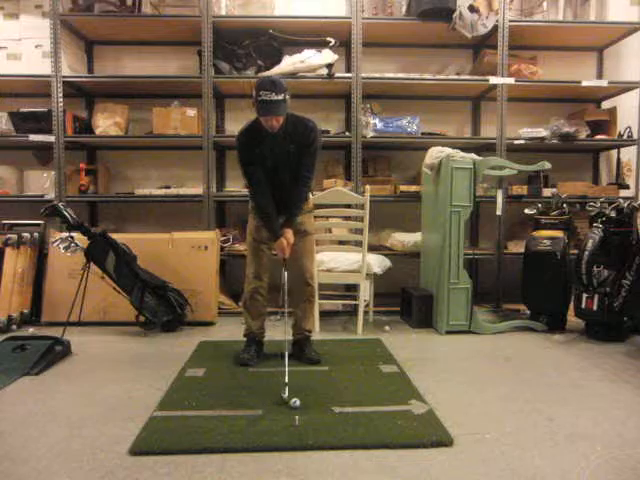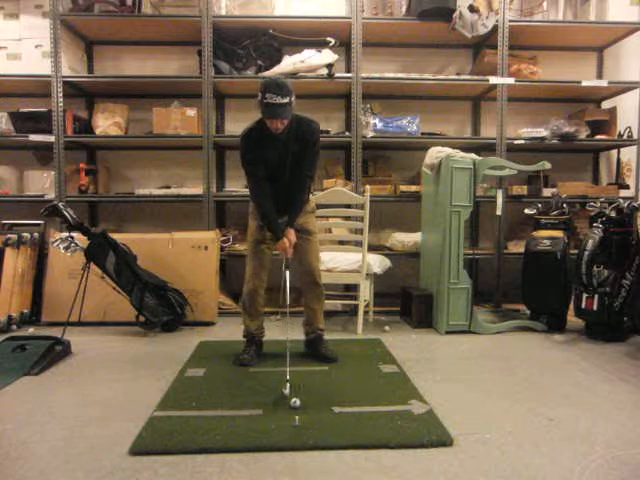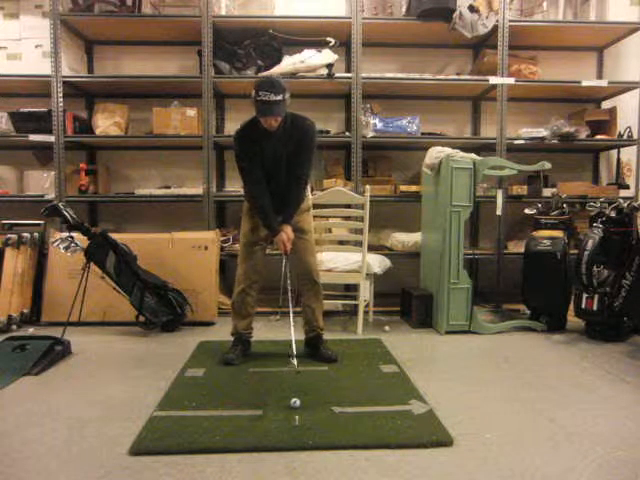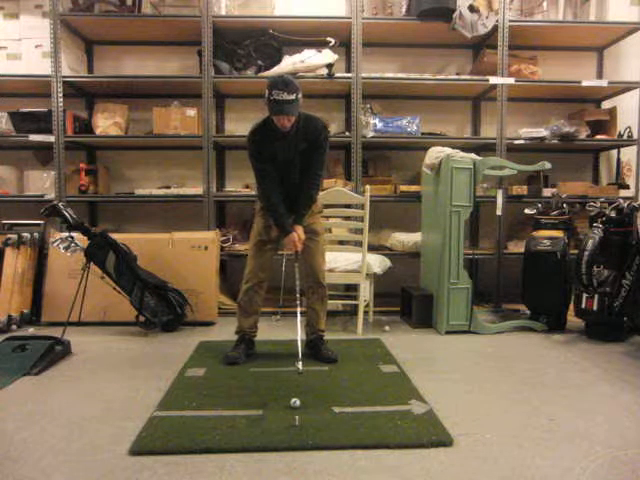
dt=0.5s
person 1, frame 1
left shoulder: (306, 130)
right shoulder: (246, 138)
left elbow: (304, 180)
right elbow: (257, 188)
left wrist: (289, 225)
right wrist: (275, 232)
left hip: (298, 209)
right hip: (262, 211)
left knee: (304, 276)
right knee: (256, 276)
left ankle: (302, 339)
right ankle: (254, 339)
person 1, frame 2
left shoulder: (309, 131)
right shoulder: (250, 138)
left elbow: (304, 181)
right elbow: (258, 189)
left wrist: (291, 225)
right wrist: (277, 233)
left hip: (300, 208)
right hip: (263, 211)
left knee: (311, 274)
right knee: (254, 275)
left ankle: (314, 337)
right ankle: (253, 340)
person 1, frame 3
left shoulder: (304, 128)
right shoulder: (244, 136)
left elbow: (300, 178)
right elbow: (254, 186)
left wrist: (287, 222)
right wrist: (274, 228)
left hip: (296, 206)
right hip: (258, 209)
left knee: (309, 272)
right knee: (247, 274)
left ankle: (314, 337)
right ankle: (241, 338)
person 1, frame 4
left shoulder: (317, 129)
right shoulder: (258, 135)
left elbow: (313, 179)
right elbow: (267, 186)
left wrist: (299, 222)
right wrist: (285, 228)
left hip: (307, 208)
right hip: (270, 209)
left knee: (316, 275)
right knee: (255, 273)
left ankle: (315, 338)
right ankle: (245, 337)
